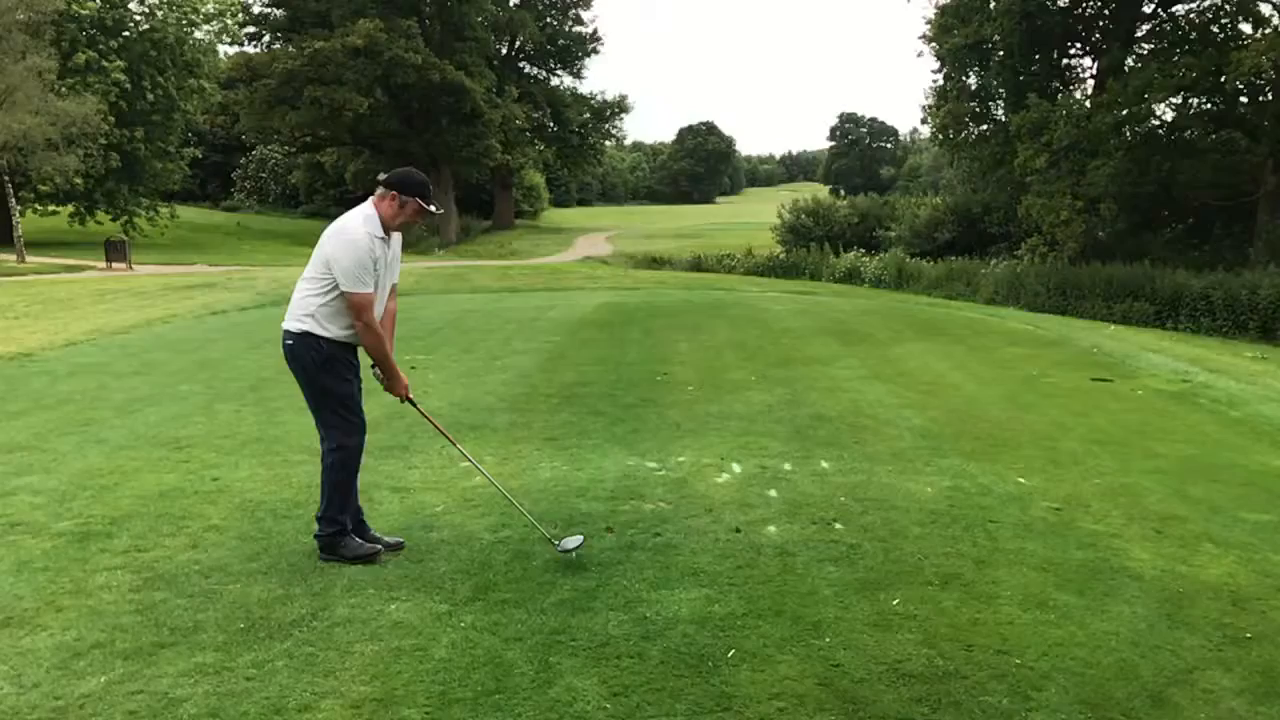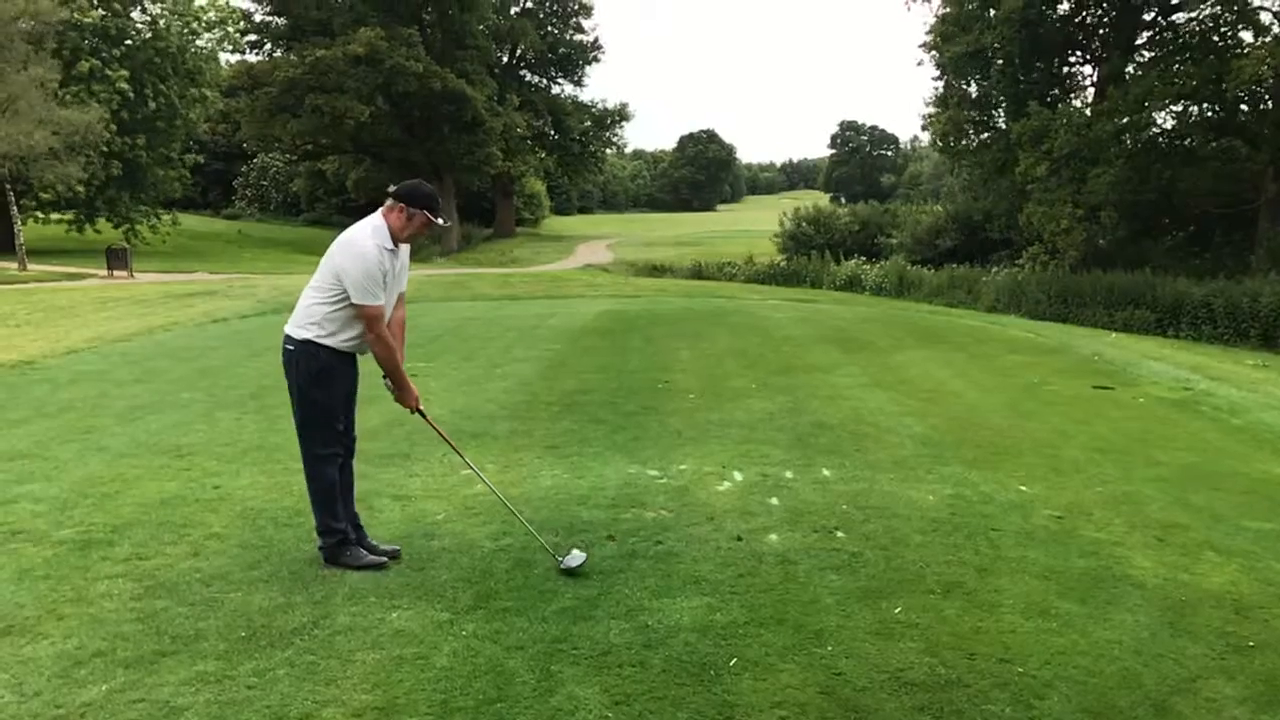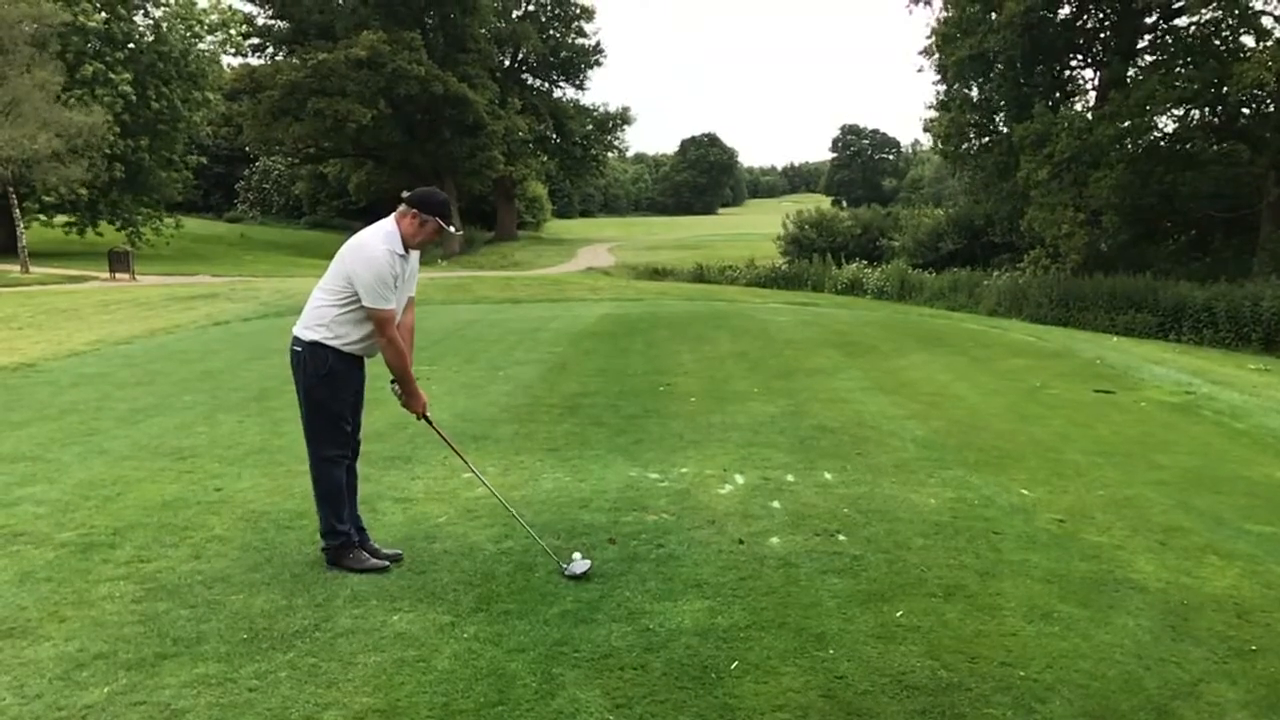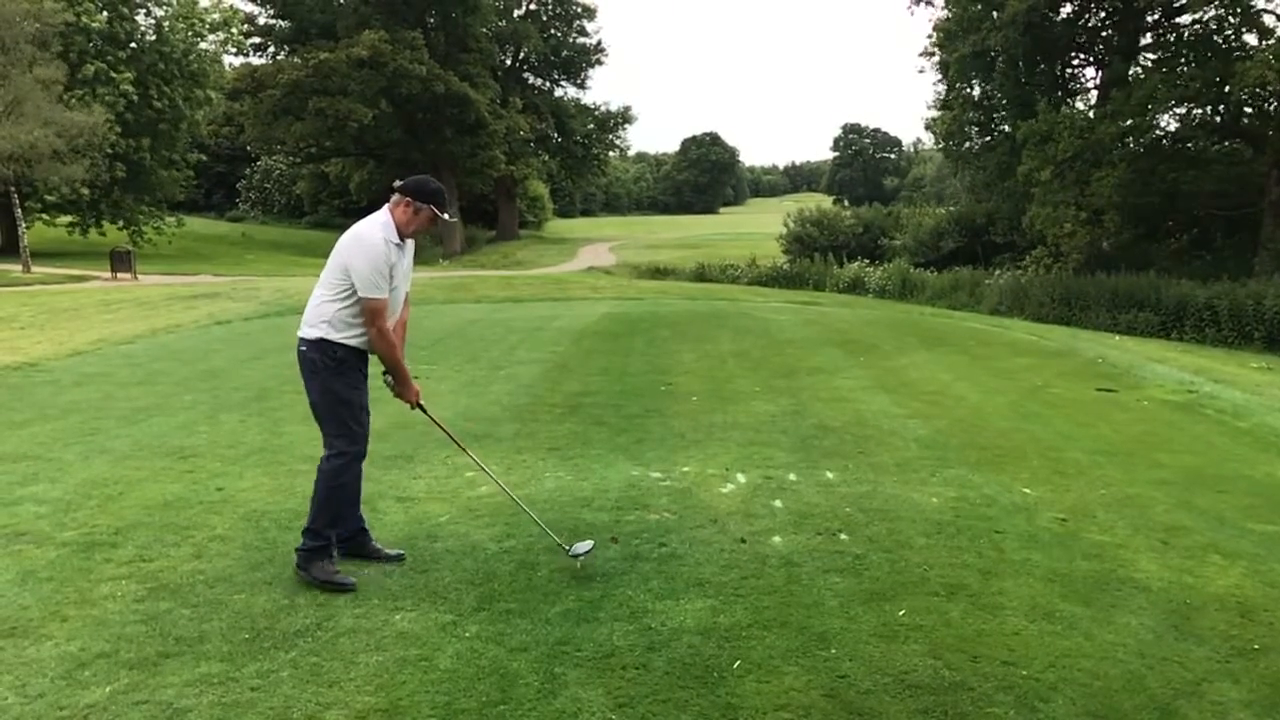
dt=0.4s
person 1, frame 1
left shoulder: (391, 234)
right shoulder: (355, 237)
left elbow: (388, 300)
right elbow: (363, 320)
left wrist: (389, 364)
right wrist: (391, 373)
left hip: (337, 343)
right hip: (313, 342)
left knee: (347, 436)
right knee: (345, 436)
left ankle: (352, 527)
right ankle: (333, 534)
person 1, frame 2
left shoulder: (398, 244)
right shoulder: (365, 249)
left elbow: (395, 310)
right elbow: (376, 331)
left wrist: (399, 374)
right wrist: (403, 385)
left hip: (339, 352)
right hip: (313, 351)
left knee: (342, 447)
right knee: (323, 449)
left ankle: (350, 534)
right ankle: (335, 543)
person 1, frame 3
left shoulder: (408, 249)
right shoulder: (376, 253)
left elbow: (404, 316)
right elbow: (386, 335)
left wrist: (407, 380)
right wrist: (412, 390)
left hip: (346, 354)
right hip: (320, 352)
left knee: (346, 449)
right knee: (330, 450)
left ankle: (352, 537)
right ankle: (339, 544)
person 1, frame 4
left shoulder: (403, 241)
right shoulder: (372, 242)
left elbow: (399, 309)
right elbow: (378, 326)
left wrist: (398, 371)
right wrist: (404, 380)
left hip: (349, 352)
right hip: (328, 351)
left knee: (353, 447)
right knee: (343, 447)
left ankle: (351, 537)
right ankle: (315, 550)
